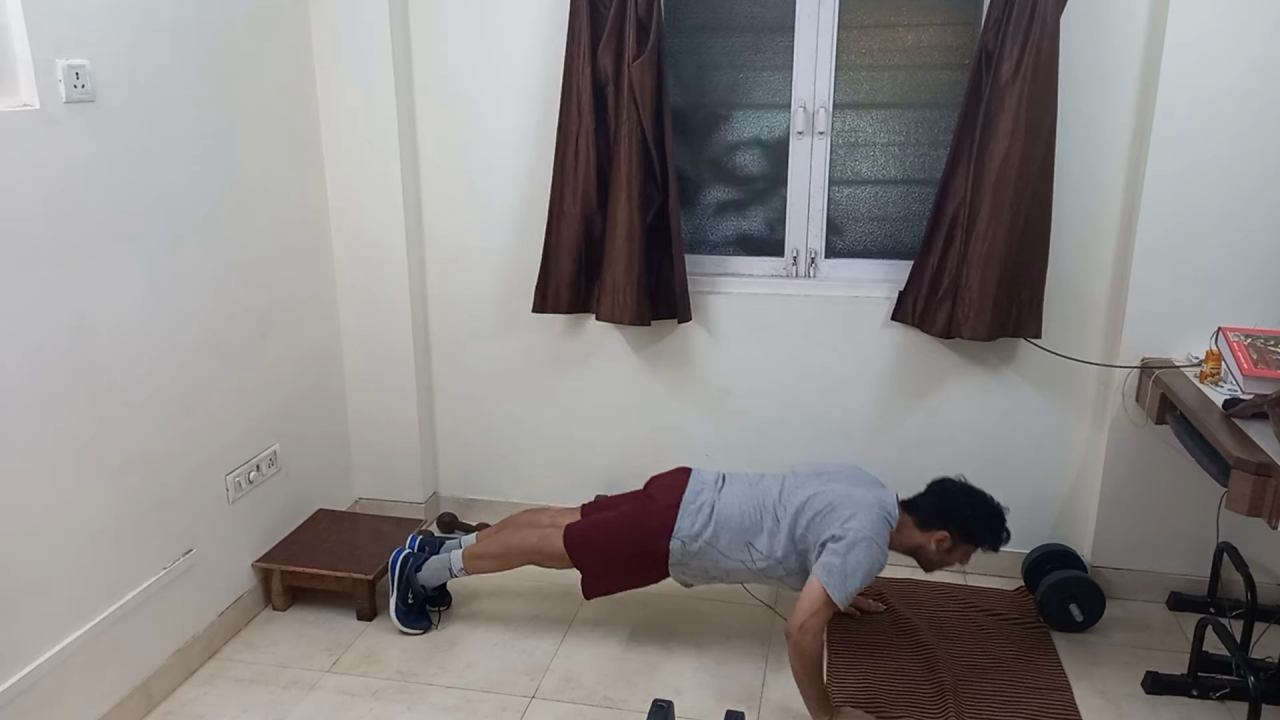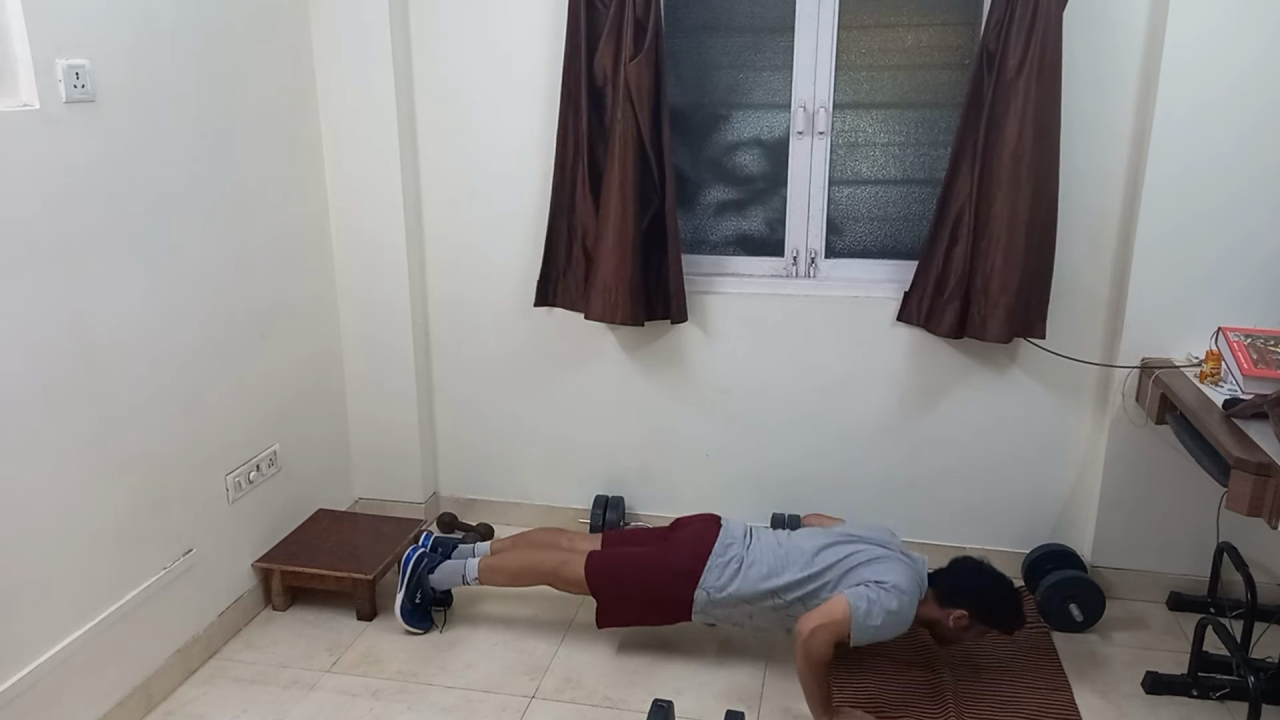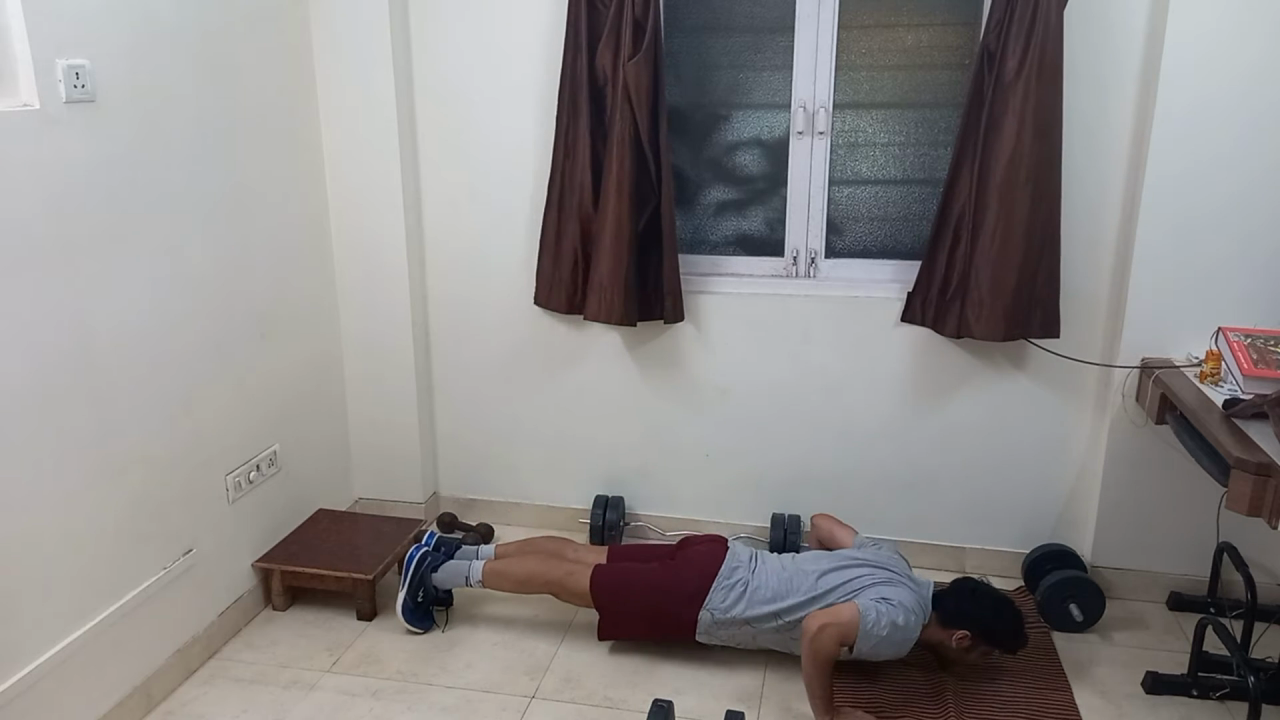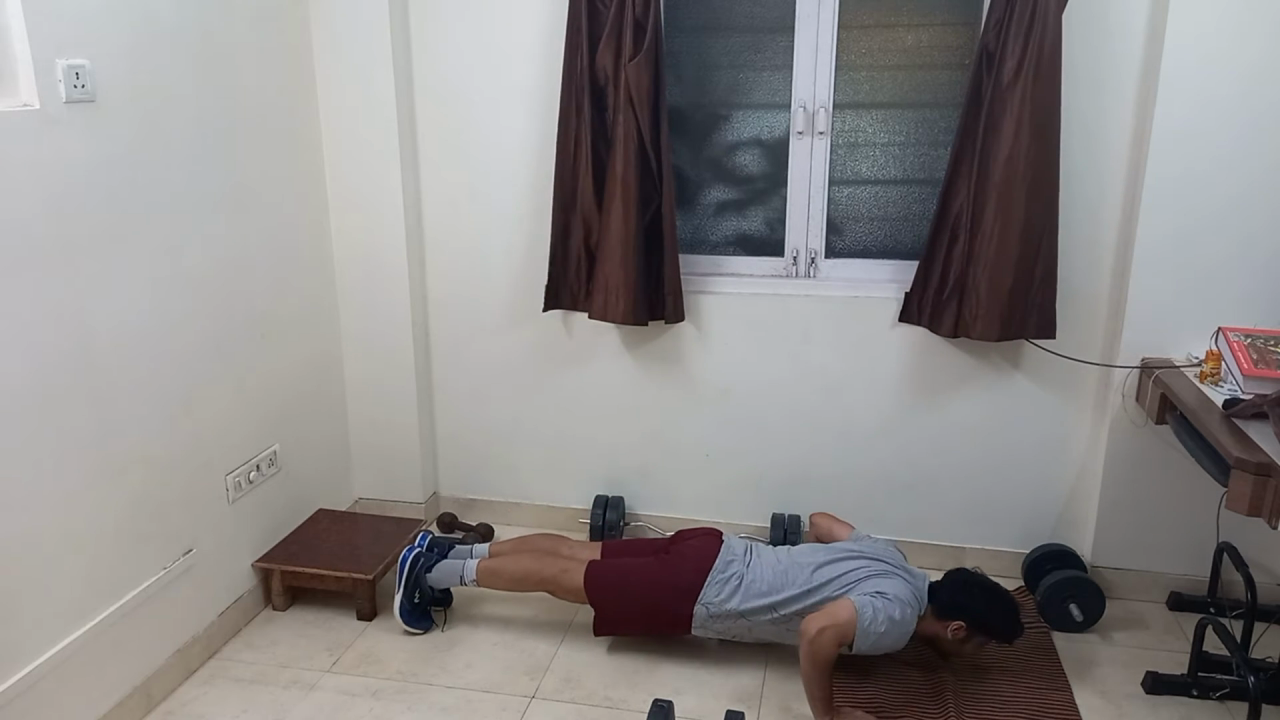
dt=0.4s
person 1, frame 1
left shoulder: (873, 491)
right shoulder: (867, 539)
right elbow: (803, 628)
left wrist: (838, 592)
left hip: (687, 495)
right hip: (676, 533)
left knee: (558, 524)
right knee: (548, 547)
left ankle: (439, 548)
right ankle: (427, 567)
person 1, frame 2
left shoulder: (894, 552)
right shoulder: (894, 603)
left elbow: (813, 519)
right elbow: (811, 633)
left hip: (713, 540)
right hip: (700, 577)
left knee: (575, 544)
right knee: (567, 570)
left ankle: (451, 551)
right ankle: (437, 570)
person 1, frame 3
left shoulder: (893, 564)
right shoulder: (899, 622)
left elbow: (822, 522)
right elbow: (820, 630)
left hip: (717, 560)
right hip: (706, 601)
left knee: (583, 558)
right knee: (570, 583)
left ankle: (455, 552)
right ankle: (442, 572)
person 1, frame 4
left shoulder: (890, 559)
right shoulder: (895, 614)
left elbow: (820, 520)
right elbow: (817, 633)
left hip: (713, 555)
right hip: (702, 595)
left knee: (577, 555)
right knee: (565, 579)
left ankle: (451, 553)
right ankle: (435, 571)
